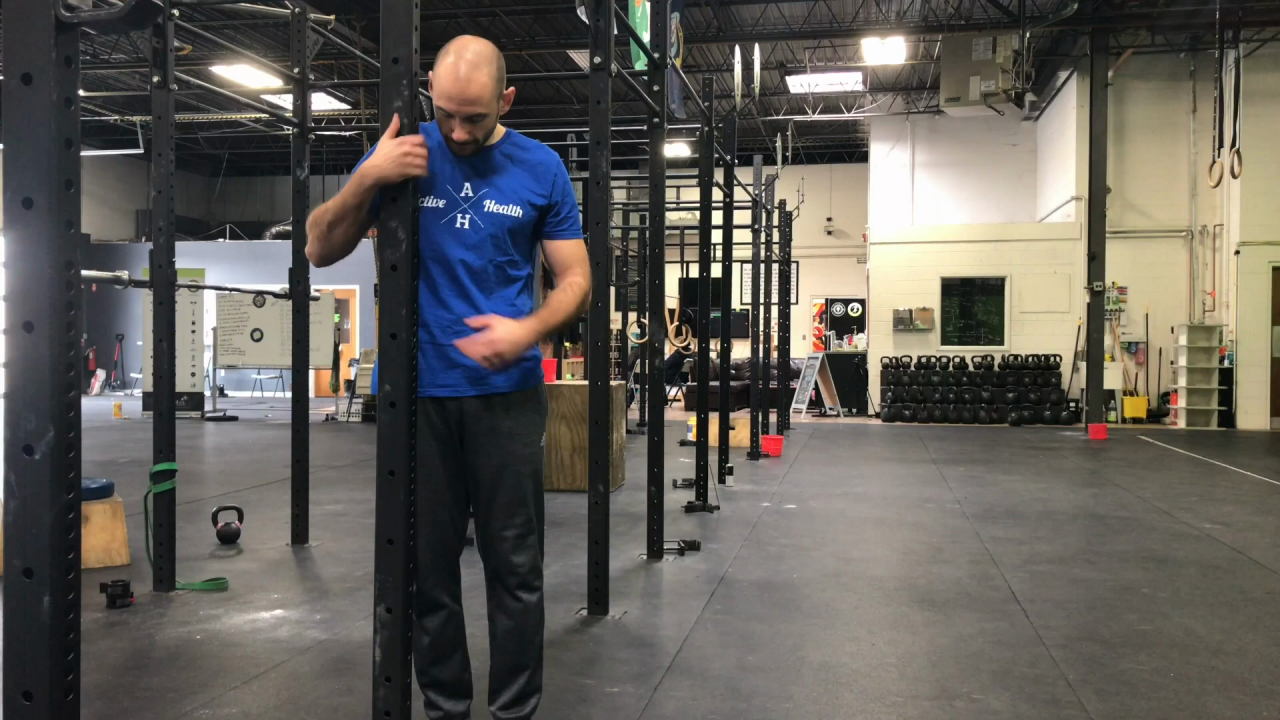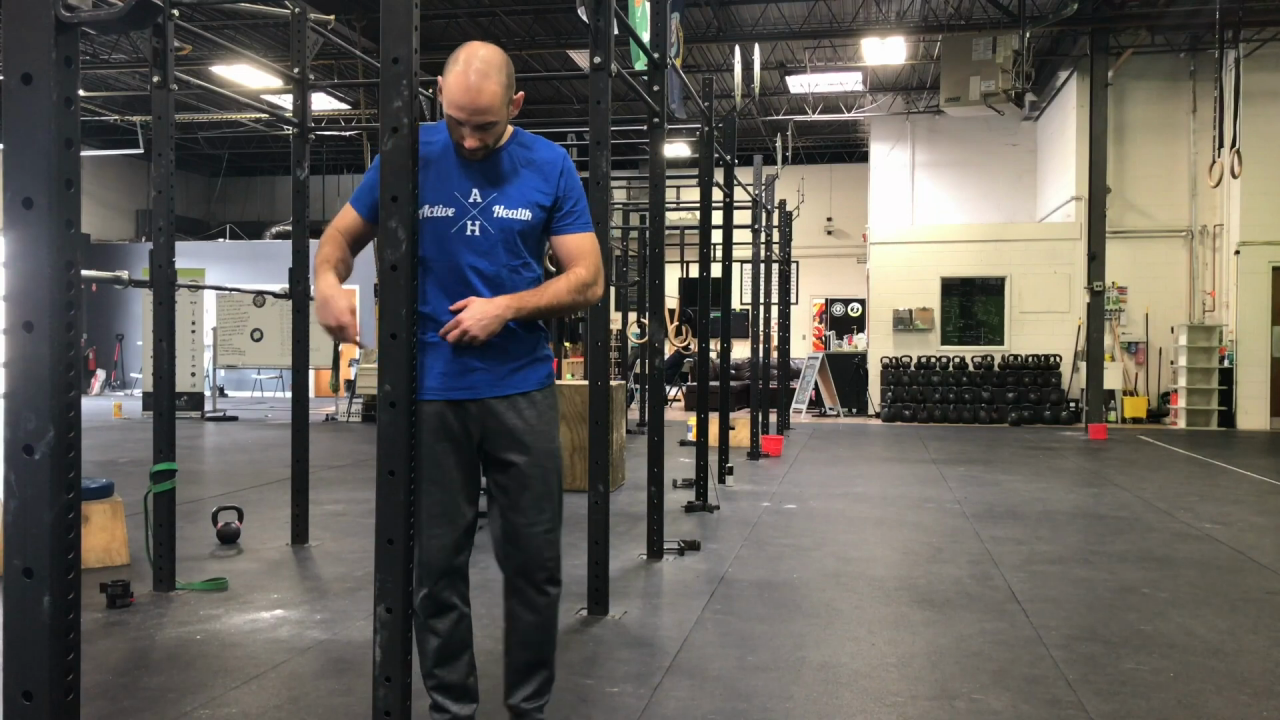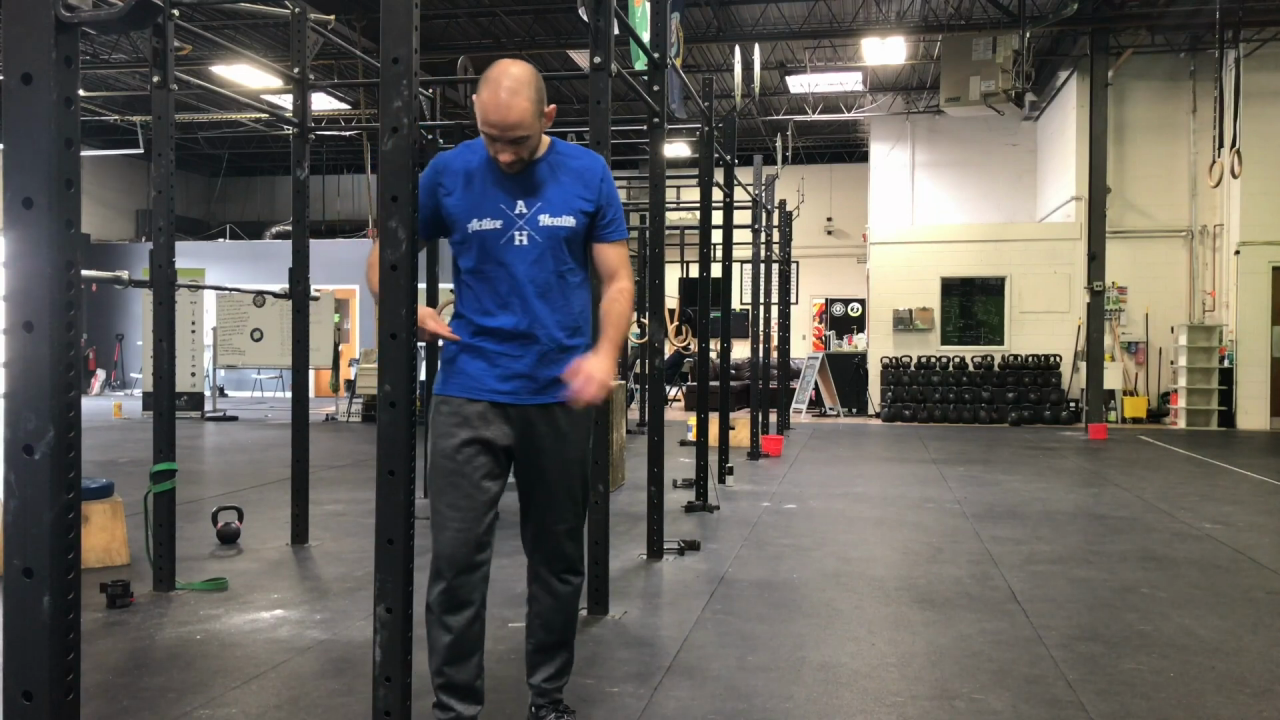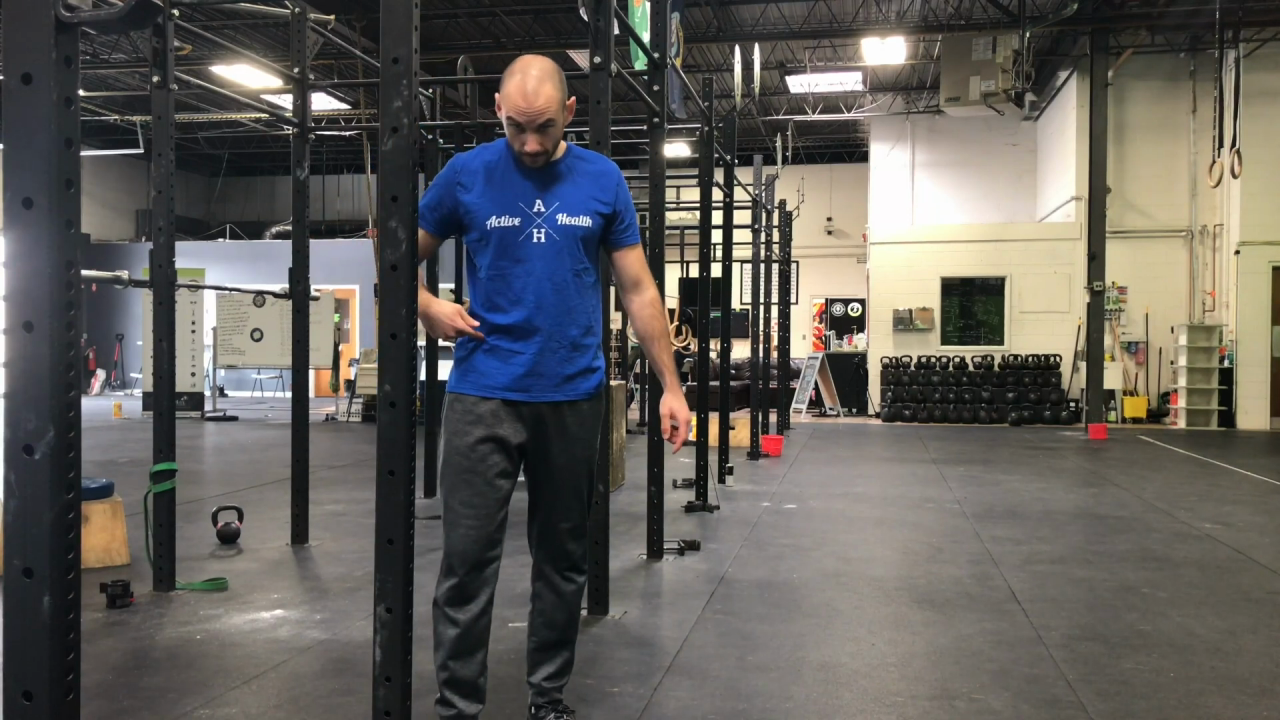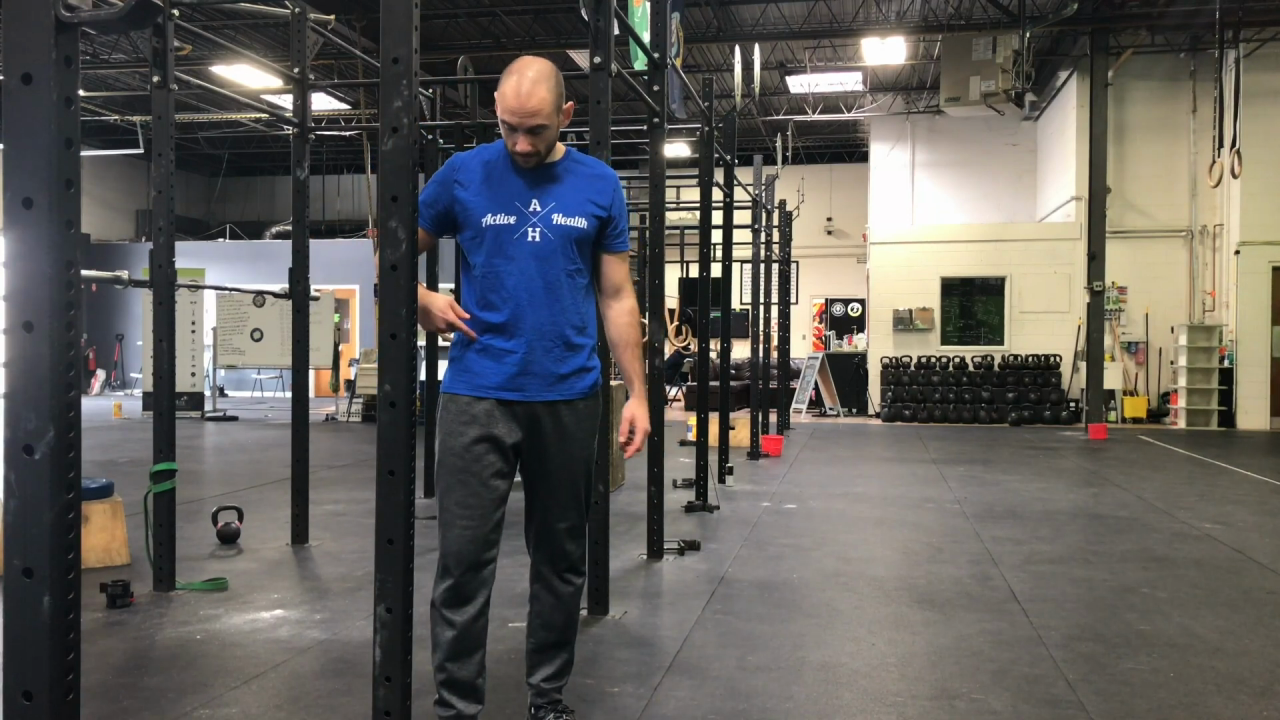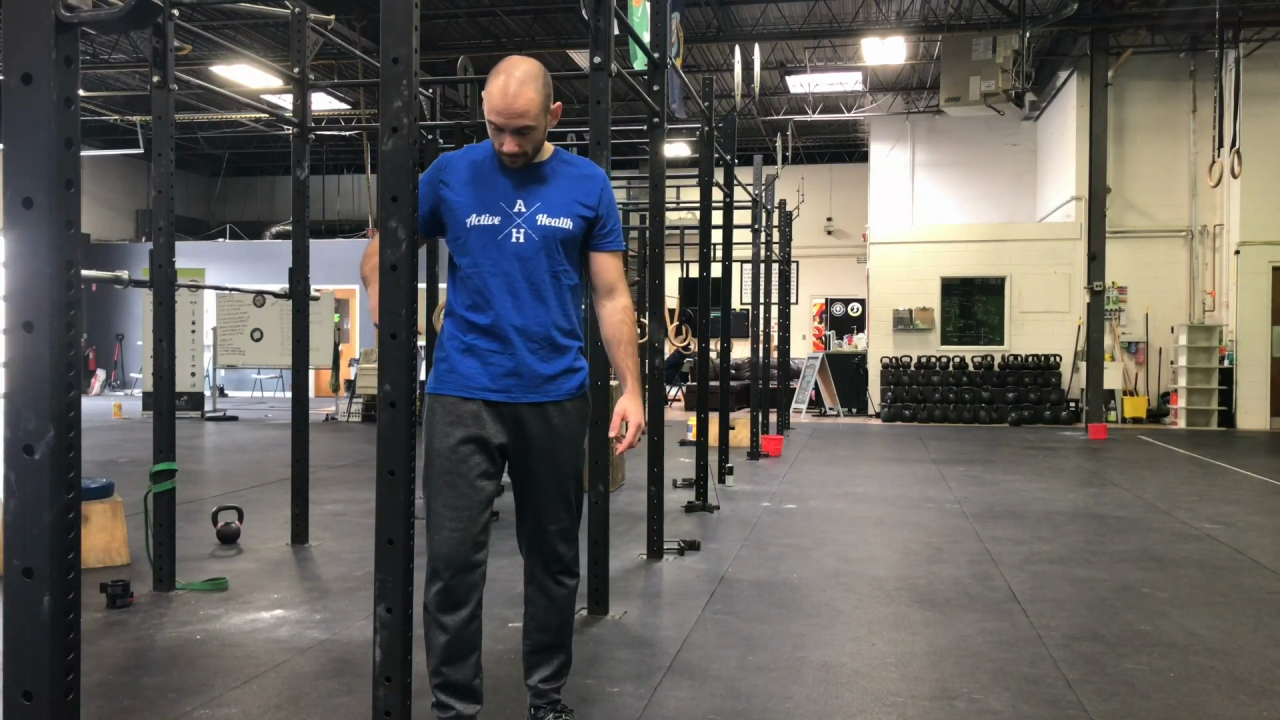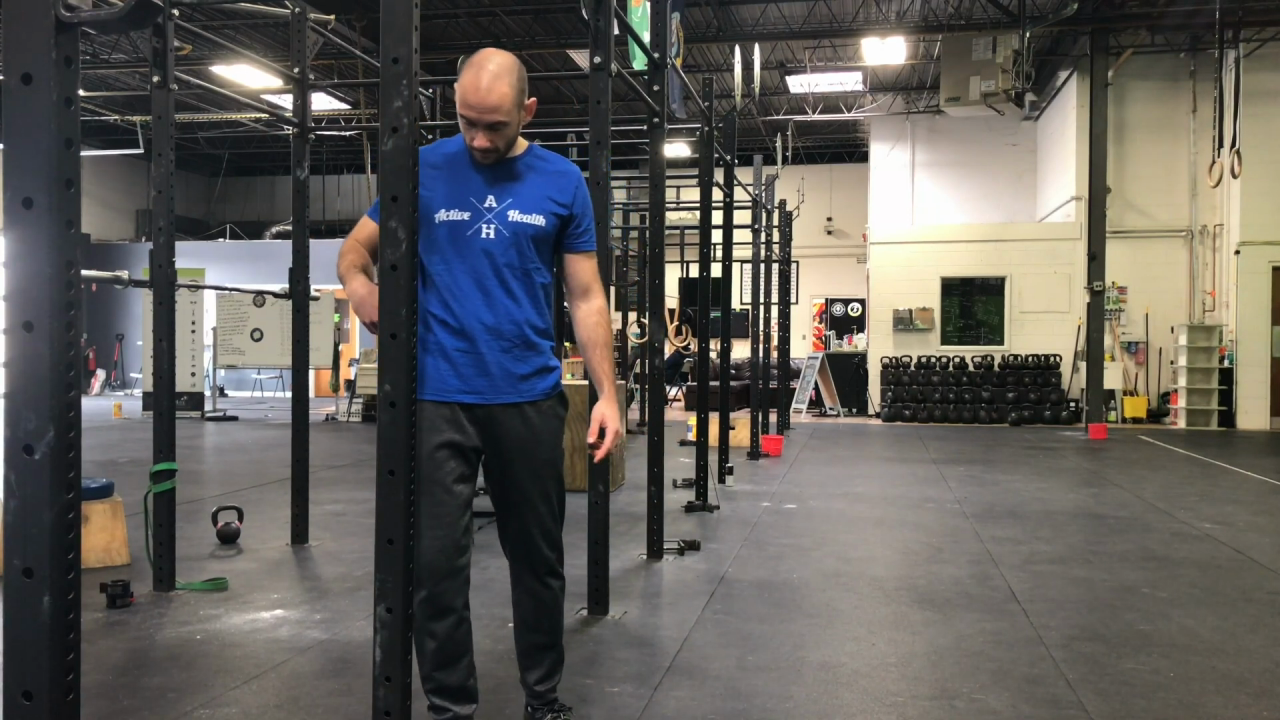
dt=0.7s
person 1, frame 1
left shoulder: (540, 168)
right shoulder: (403, 151)
left elbow: (576, 281)
right elbow: (320, 248)
left wrist: (528, 329)
right wrist: (367, 176)
left hip: (506, 391)
right hip: (416, 390)
left knee: (513, 562)
right knee: (425, 561)
person 1, frame 2
left shoulder: (550, 166)
right shoulder: (407, 157)
left elbow: (587, 280)
right elbow: (341, 235)
left wrist: (506, 307)
right wrist: (327, 281)
left hip: (521, 388)
right hip: (430, 390)
left knee: (532, 560)
right knee: (436, 562)
person 1, frame 3
left shoulder: (588, 174)
right shoulder: (448, 174)
left elbow: (616, 279)
right elbow: (385, 255)
left wrist: (605, 354)
left hip: (560, 395)
right hip: (470, 392)
left knee: (558, 556)
right knee: (457, 558)
person 1, frame 4
left shoulder: (603, 180)
right shoulder: (465, 174)
left elbow: (638, 289)
left wrist: (670, 385)
right wrist: (427, 307)
left hip: (573, 395)
right hip: (483, 392)
left knee: (563, 554)
right knee: (468, 556)
person 1, frame 5
left shoulder: (600, 184)
right shoulder: (463, 174)
left elbow: (617, 297)
left wrist: (637, 392)
right wrist: (423, 301)
left hip: (568, 396)
right hip: (478, 394)
left knee: (560, 556)
right knee: (465, 557)
person 1, frame 6
left shoulder: (588, 184)
right shoulder: (450, 174)
left elbow: (611, 295)
right elbow: (380, 251)
left wrist: (630, 388)
right wrist: (384, 301)
left hip: (555, 396)
right hip: (462, 393)
left knee: (553, 556)
right knee: (453, 558)
person 1, frame 7
left shoulder: (562, 181)
right shoulder: (424, 169)
left elbow: (585, 296)
right elbow: (357, 248)
left wrist: (607, 395)
right wrist: (358, 286)
left hip: (529, 397)
right hip: (434, 396)
left knee: (537, 556)
right knee: (435, 564)
